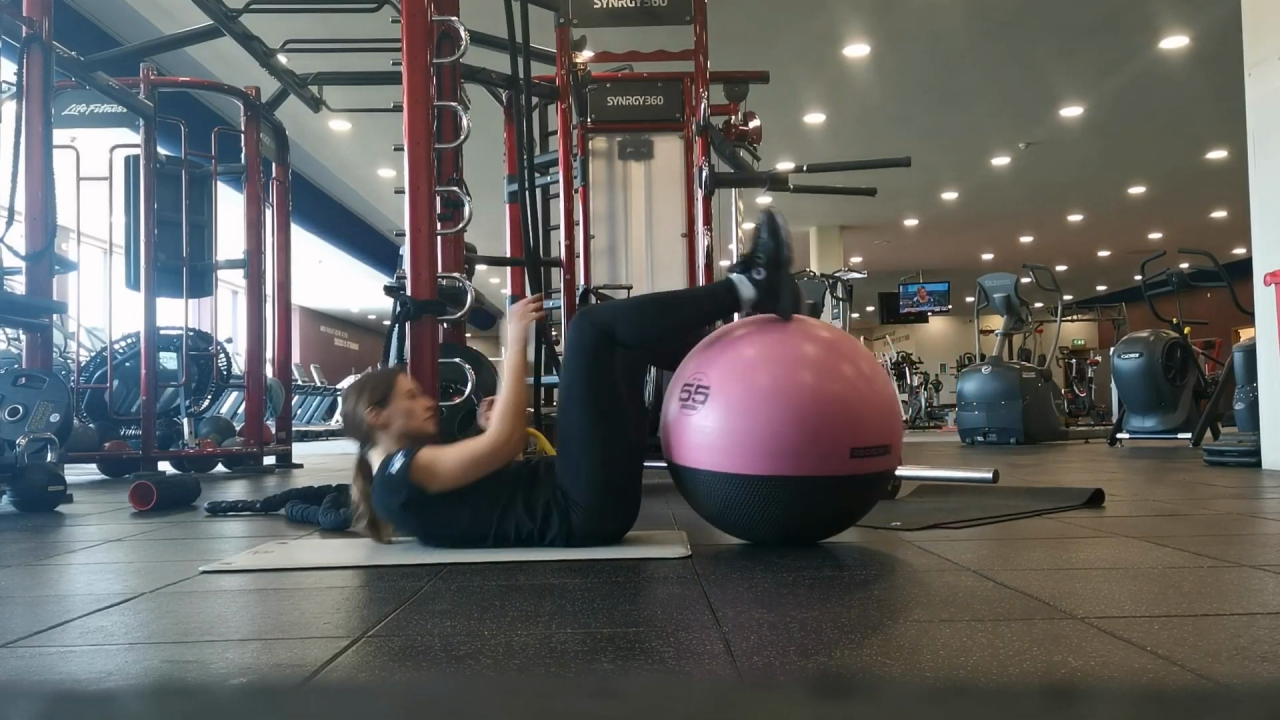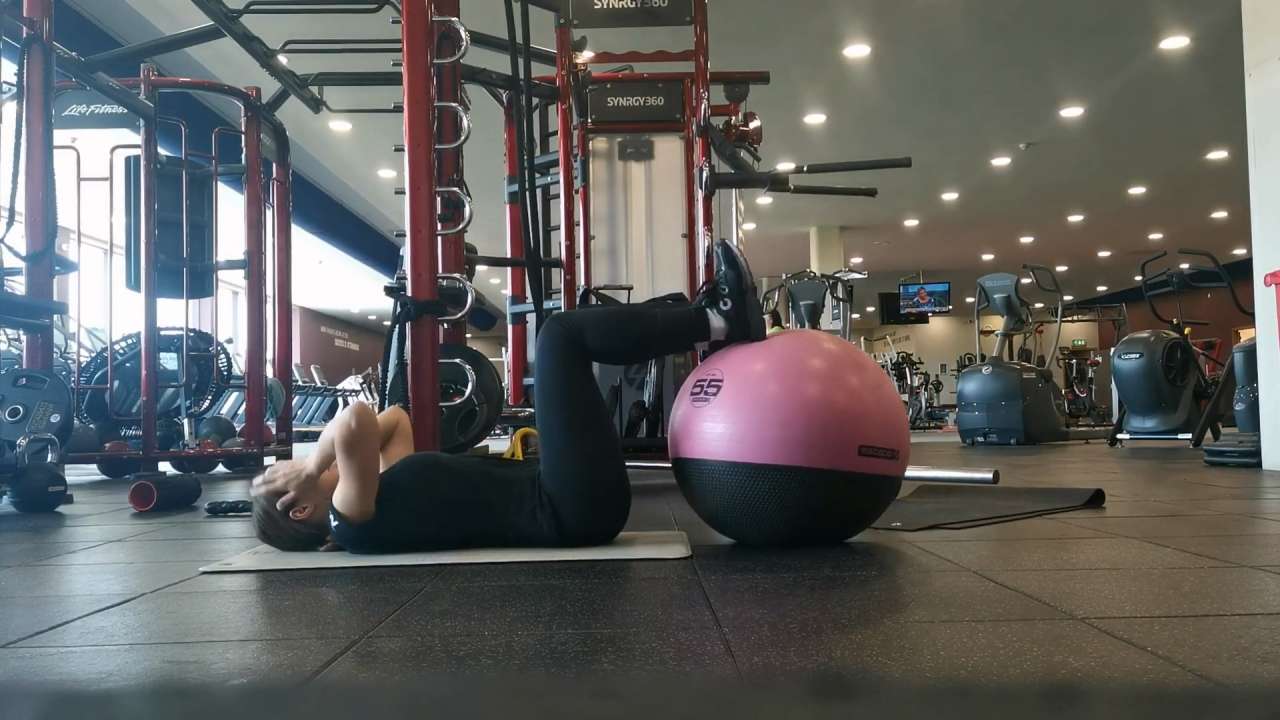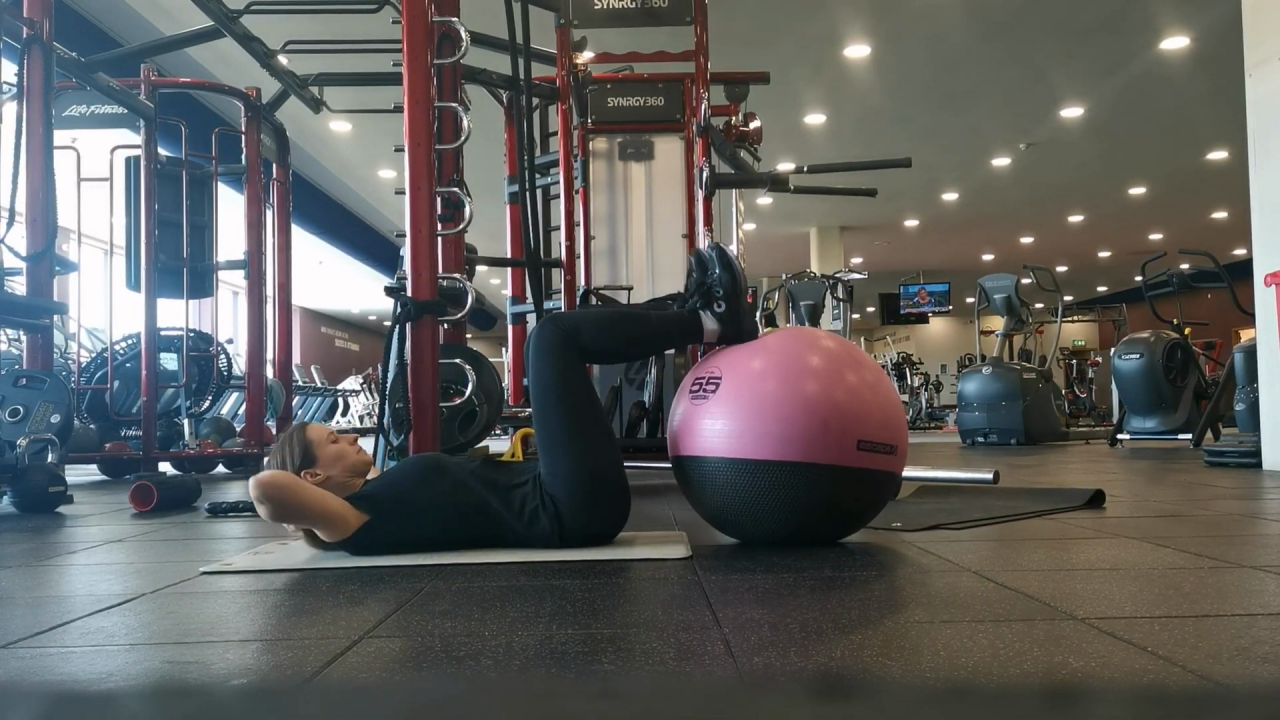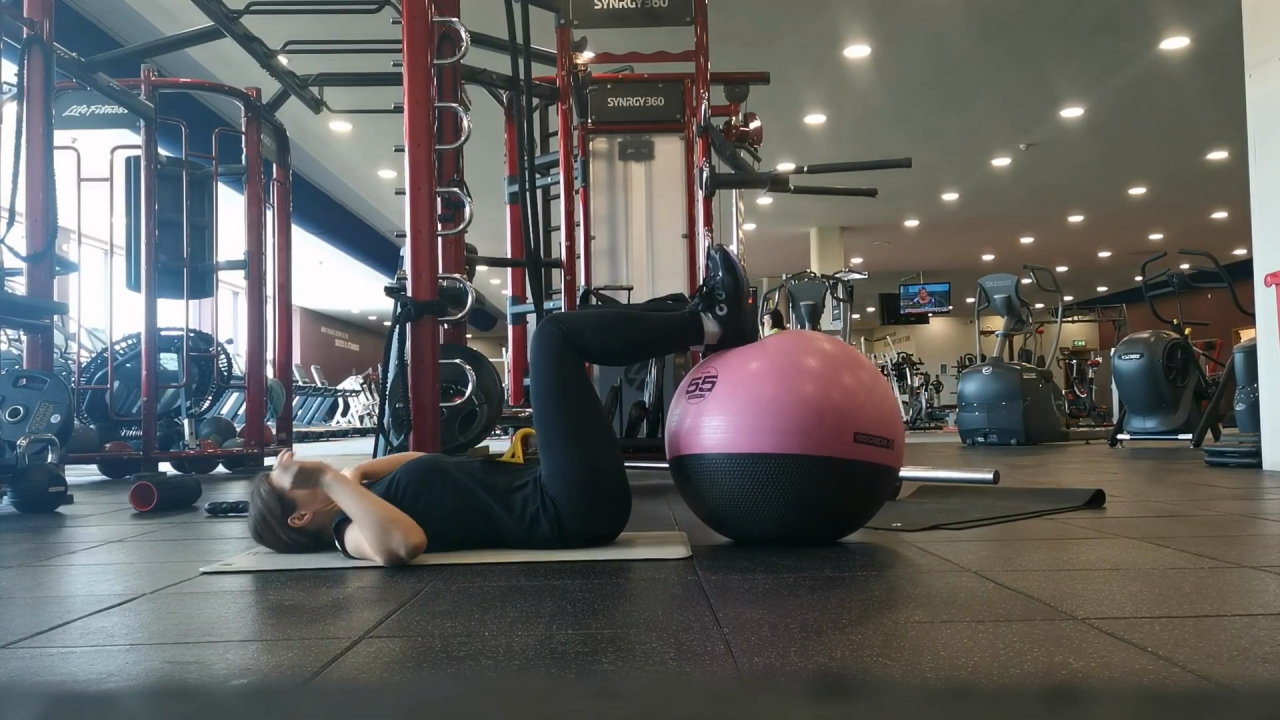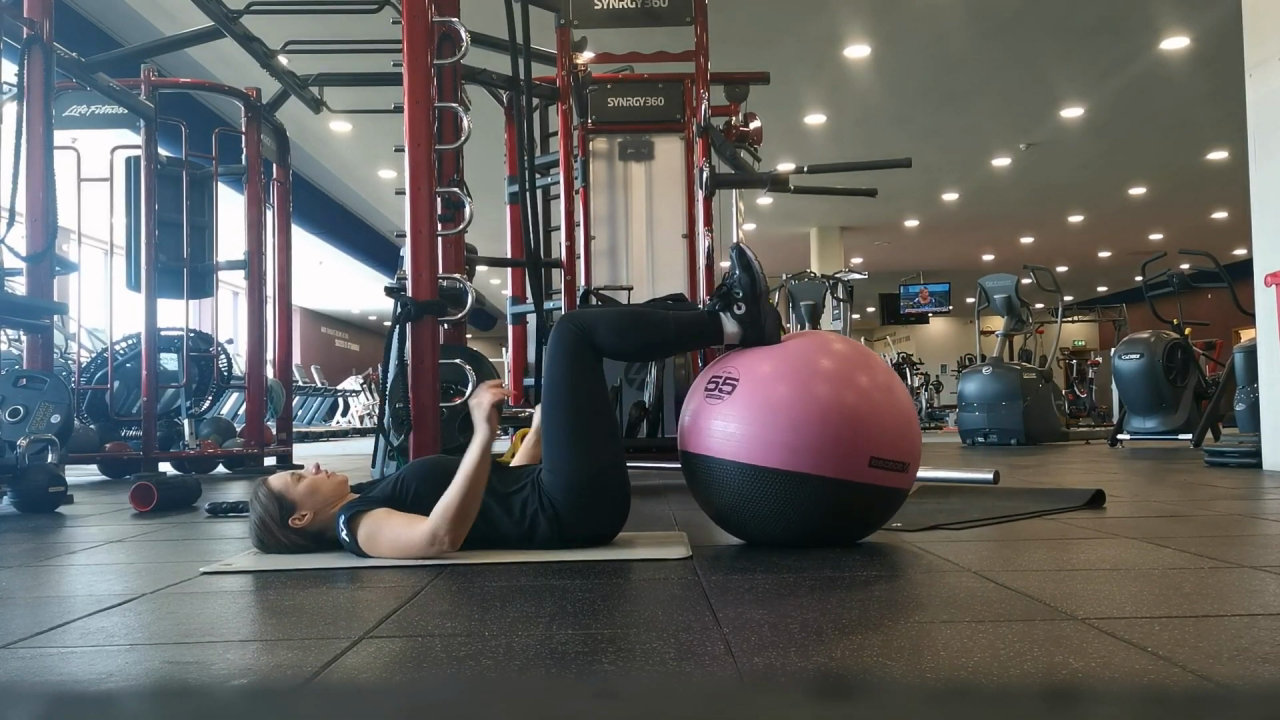
dt=1s
person 1, frame 1
left shoulder: (401, 472)
right shoulder: (399, 473)
right elbow: (504, 443)
right wrist: (515, 342)
left hip: (583, 508)
right hip: (585, 517)
left knee: (624, 342)
right knee: (590, 326)
right ankle: (749, 290)
person 1, frame 2
left shoulder: (380, 498)
right shoulder: (354, 519)
left elbow: (393, 418)
right elbow: (357, 416)
right wrist: (315, 463)
left hip: (566, 504)
right hip: (575, 510)
left knee: (568, 340)
right knee: (562, 332)
left ankle: (708, 328)
right ankle: (717, 322)
person 1, frame 3
left shoulder: (366, 499)
right shoulder: (350, 522)
right elbow: (264, 487)
right wrist: (303, 521)
left hip: (568, 505)
right hip: (574, 512)
left knee: (562, 338)
right knee: (554, 332)
left ankle: (691, 319)
right ankle: (711, 323)
person 1, frame 4
left shoulder: (366, 499)
right shoulder: (353, 529)
left elbow: (424, 463)
right elbow: (404, 545)
left wrist: (355, 469)
right wrist: (324, 480)
left hip: (562, 503)
right hip: (573, 511)
left knee: (562, 340)
right knee: (555, 333)
left ankle: (701, 322)
right ankle: (711, 326)
person 1, frame 5
left shoulder: (372, 502)
right shoulder: (359, 525)
right elbow: (441, 537)
left wrist: (541, 432)
right wrist: (483, 437)
left hip: (559, 501)
right hip: (572, 511)
left knee: (580, 336)
right knee: (573, 331)
left ankle: (722, 322)
right ankle: (732, 328)
